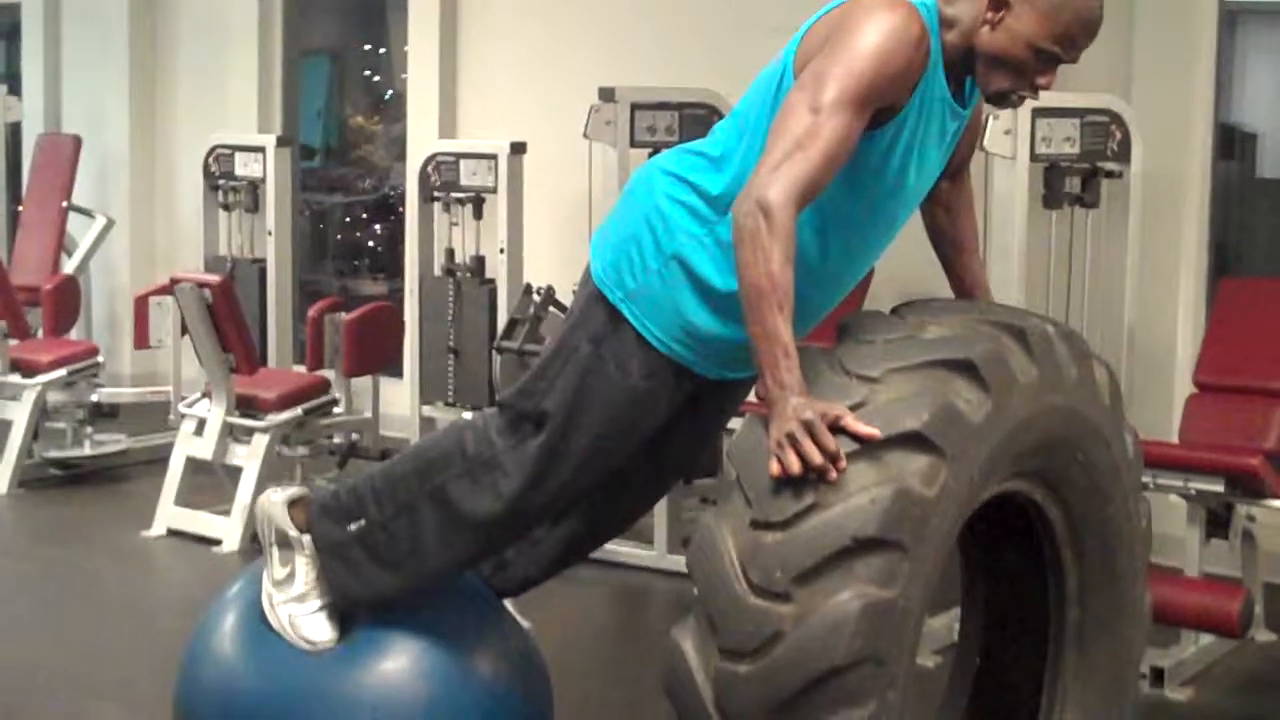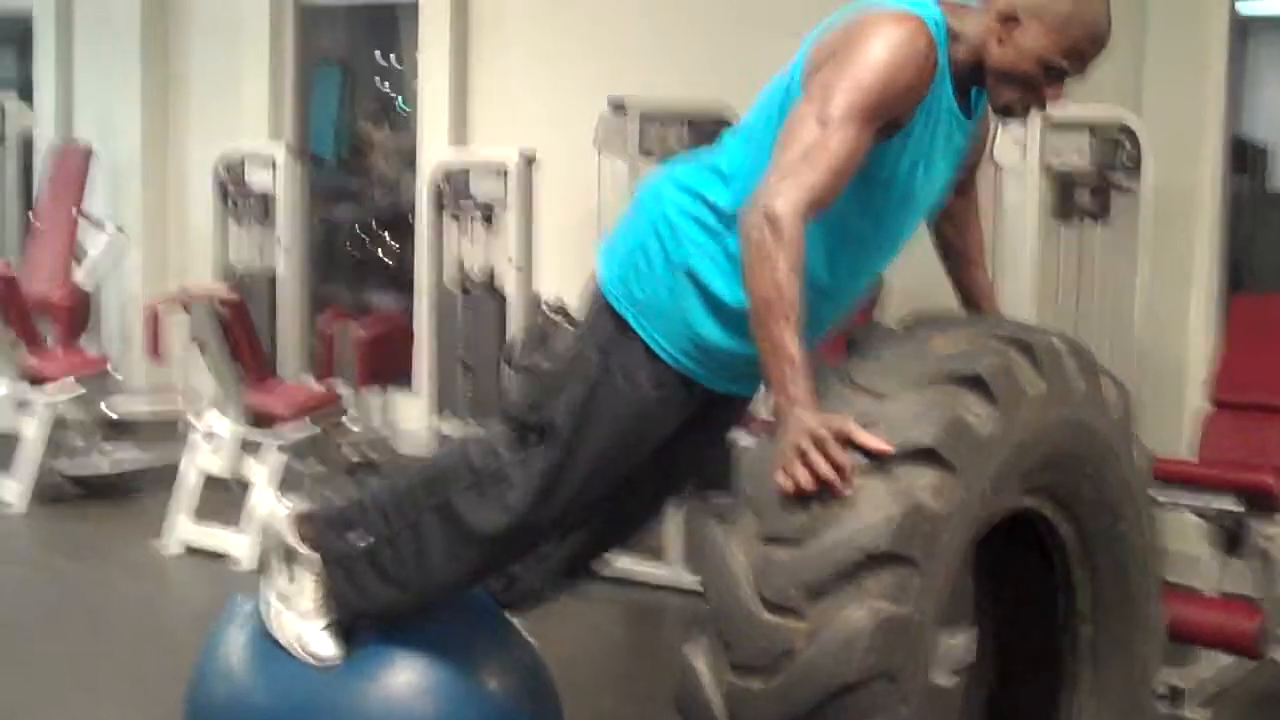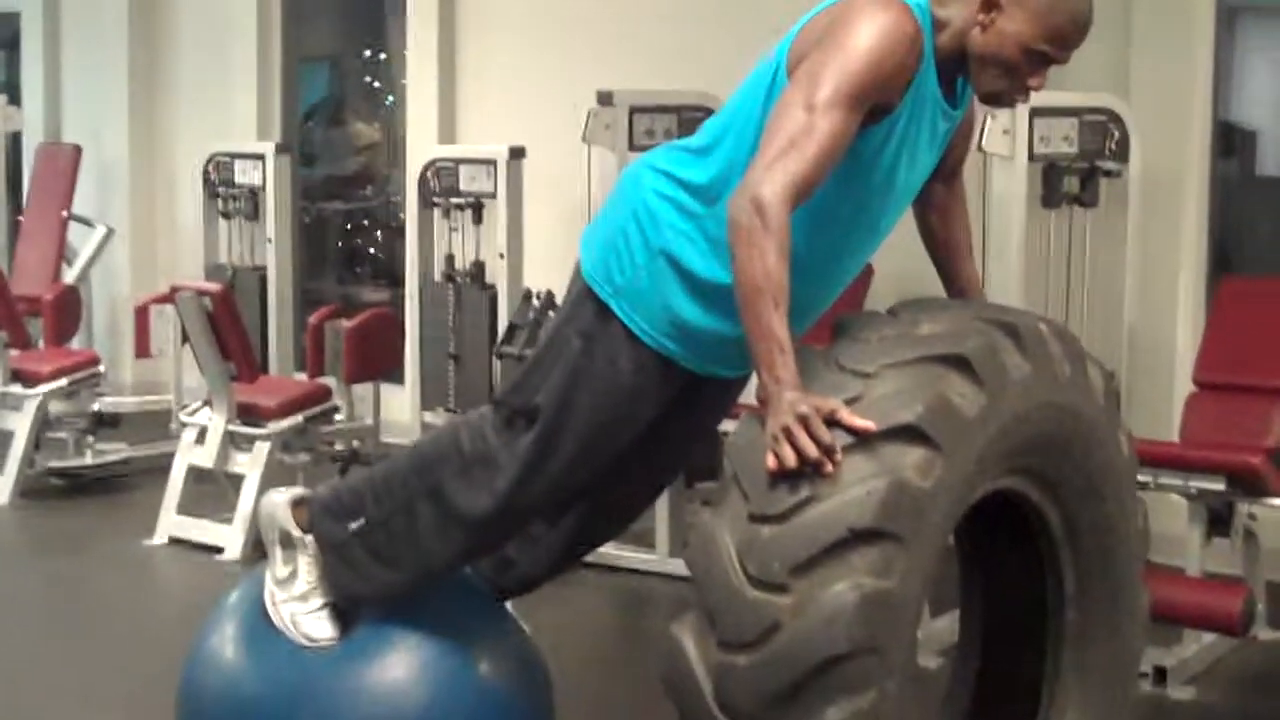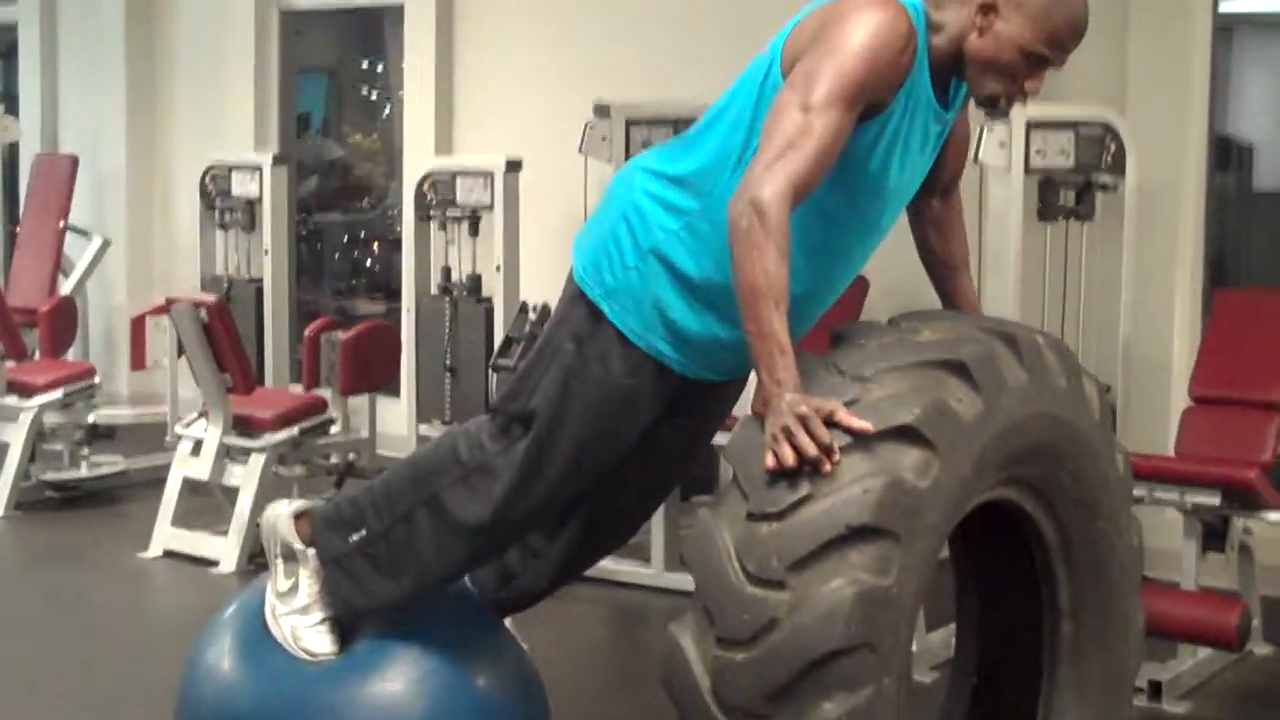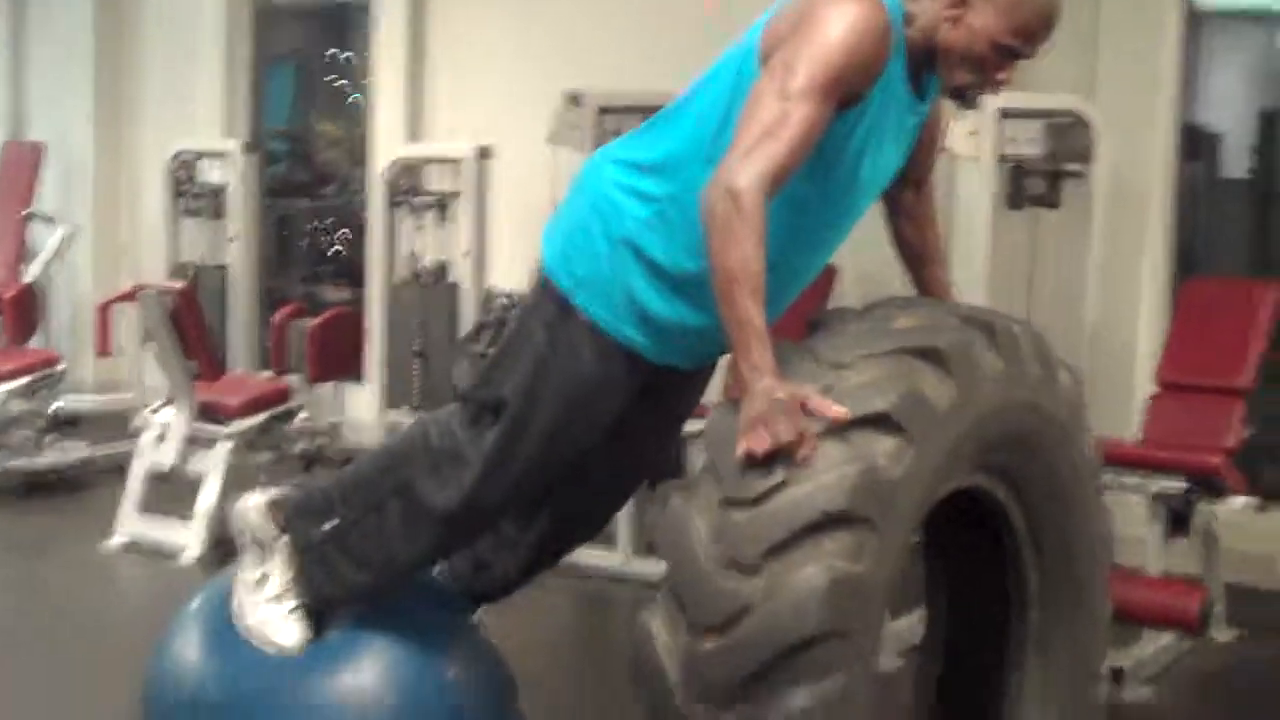
dt=0.5s
person 1, frame 1
left shoulder: (967, 86)
left elbow: (946, 188)
right elbow: (766, 203)
right wrist: (787, 395)
left hip: (734, 319)
right hip: (672, 276)
left knee: (616, 491)
right knee: (529, 456)
left ankle: (461, 581)
right ankle: (313, 531)
person 1, frame 2
left shoulder: (972, 93)
left elbow: (955, 200)
right elbow: (777, 215)
right wrist: (798, 409)
left hip: (740, 330)
right hip: (685, 289)
left knee: (614, 505)
right knee: (538, 472)
left ankle: (462, 589)
right ankle: (319, 542)
person 1, frame 3
left shoulder: (957, 85)
left elbow: (939, 190)
right elbow: (761, 200)
right wrist: (783, 390)
left hip: (723, 318)
right hip: (662, 273)
left knee: (611, 492)
right knee: (524, 456)
left ankle: (457, 582)
right ankle: (315, 530)
person 1, frame 4
left shoulder: (952, 92)
left elbow: (935, 202)
right elbow: (761, 201)
right wrist: (783, 391)
left hip: (721, 326)
right hip: (656, 278)
left knee: (611, 504)
right knee: (520, 464)
left ankle: (462, 595)
right ankle: (314, 542)
person 1, frame 5
left shoulder: (925, 78)
left elbow: (907, 195)
right elbow: (736, 190)
right wrist: (761, 382)
left hip: (691, 311)
right hip: (627, 264)
left knee: (584, 492)
right knee: (493, 450)
left ankle: (438, 589)
right ankle: (287, 530)
